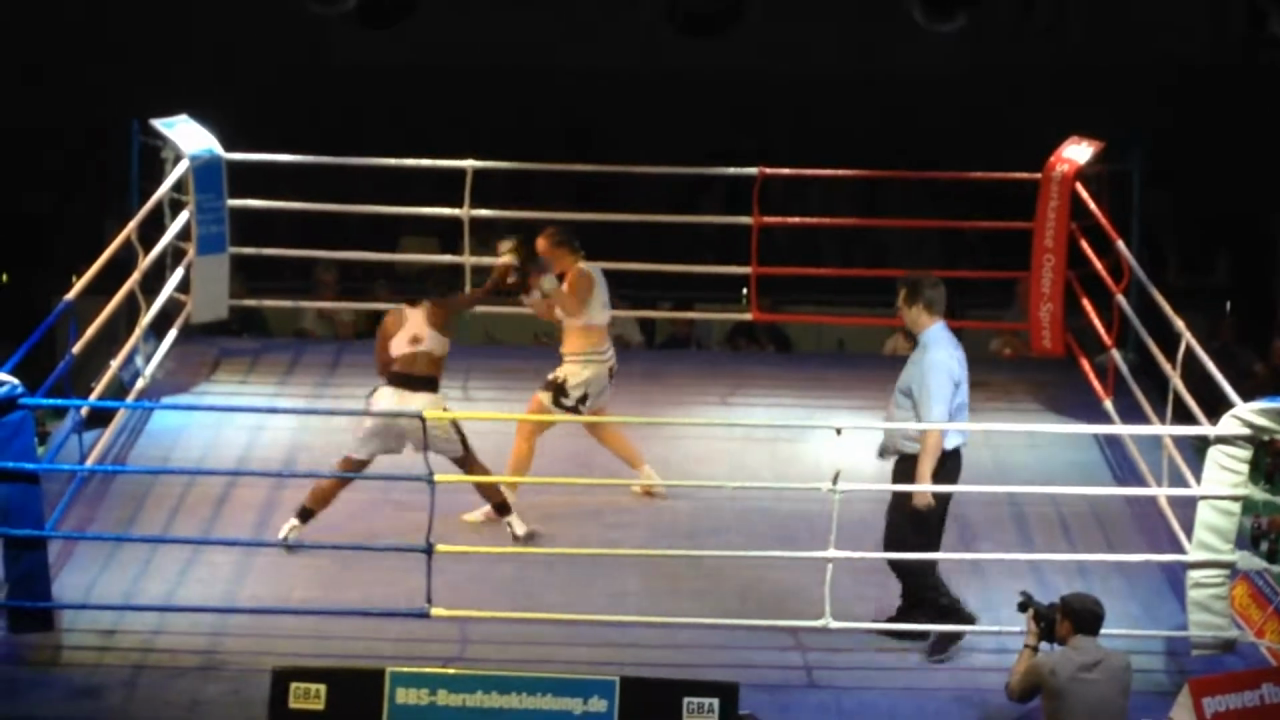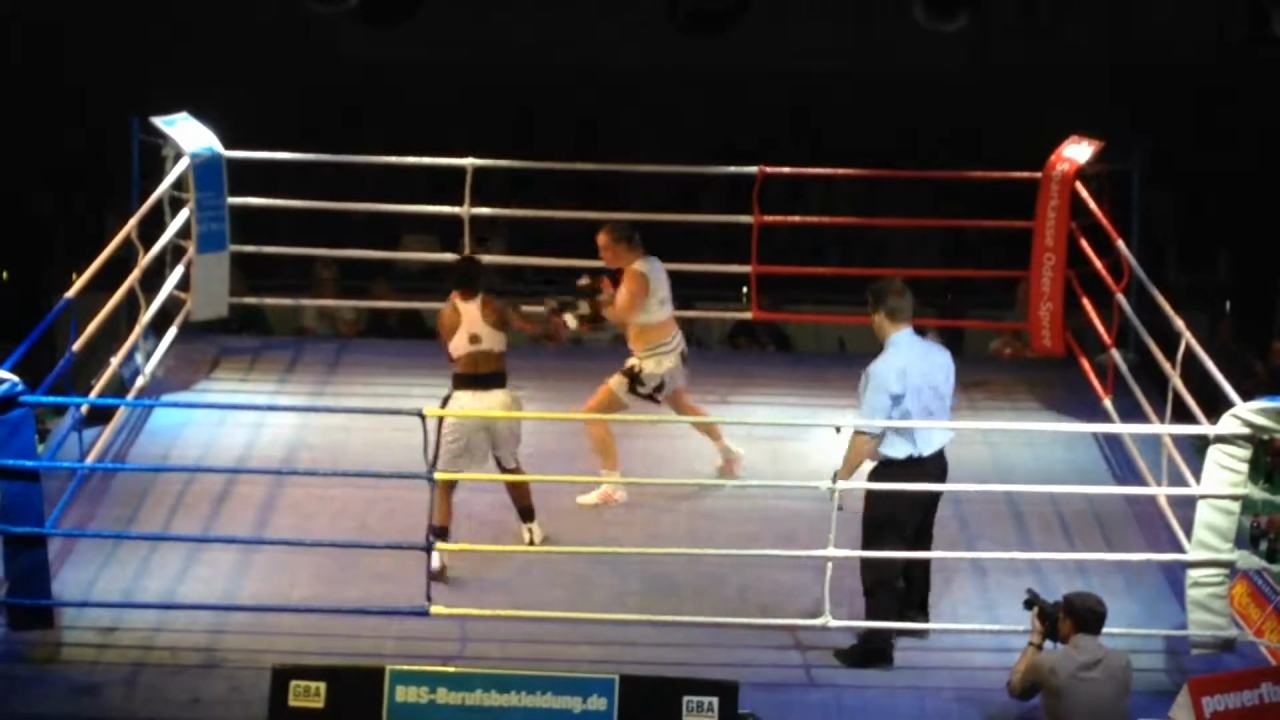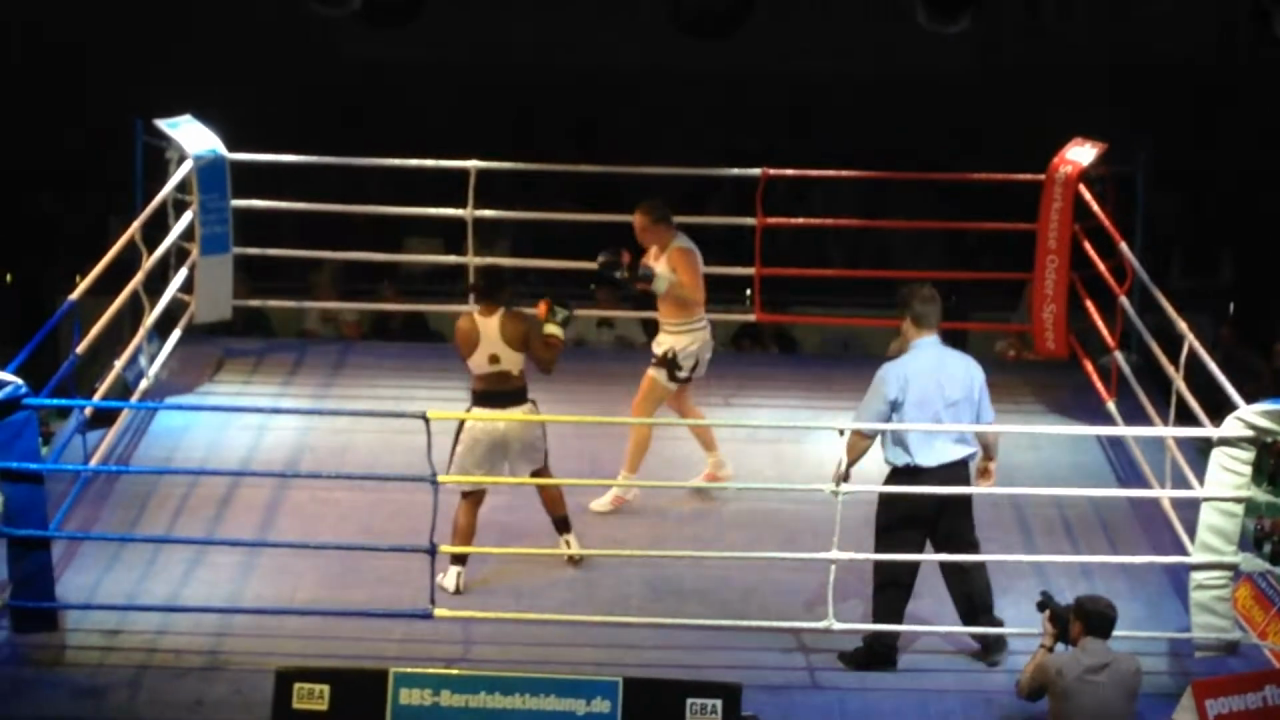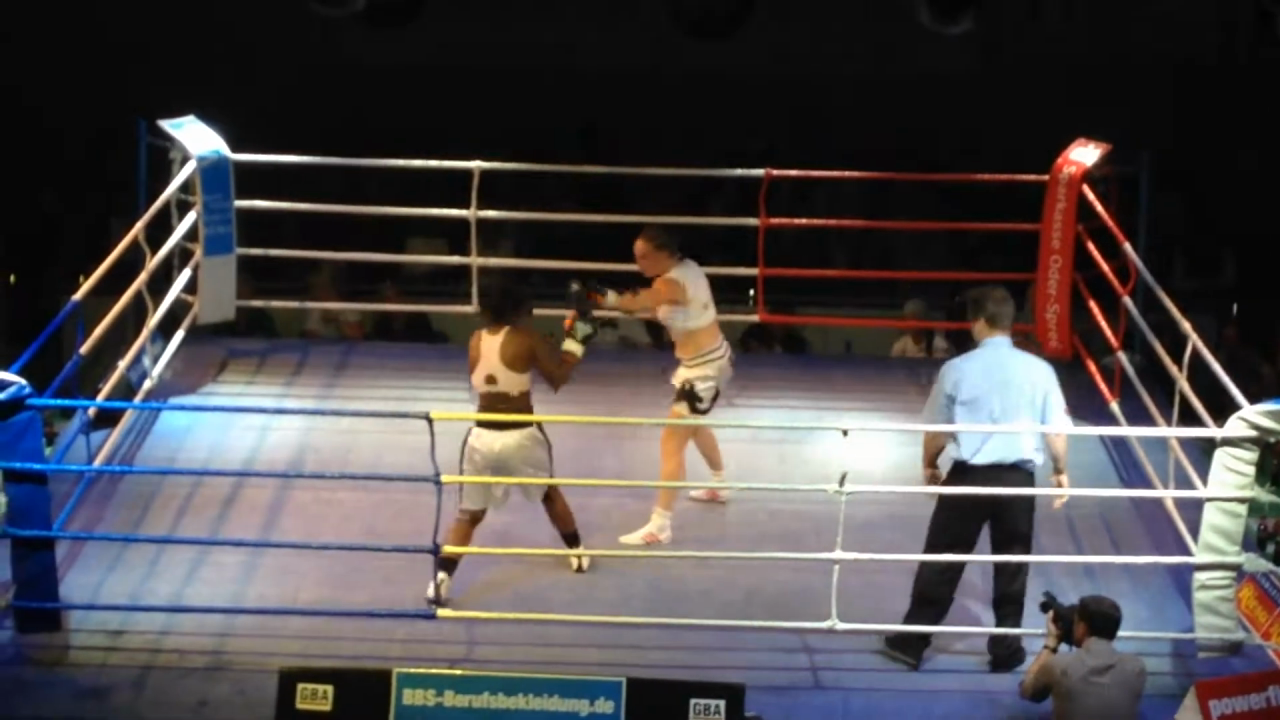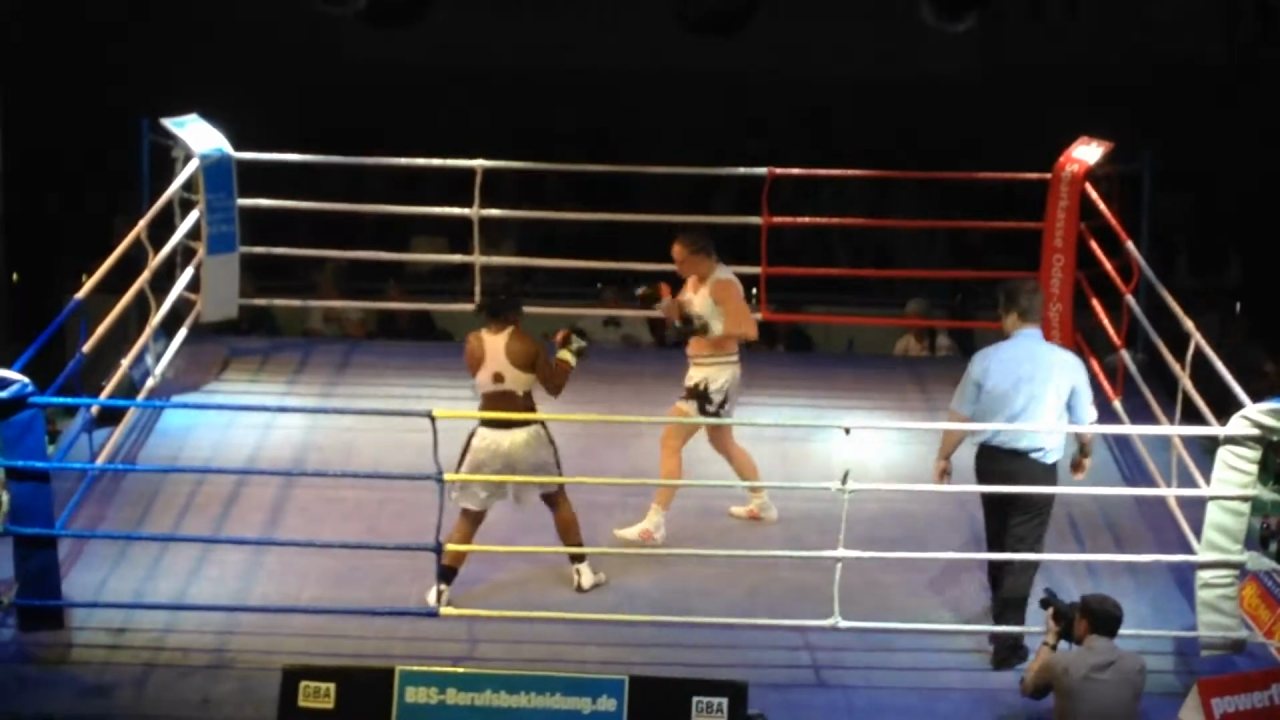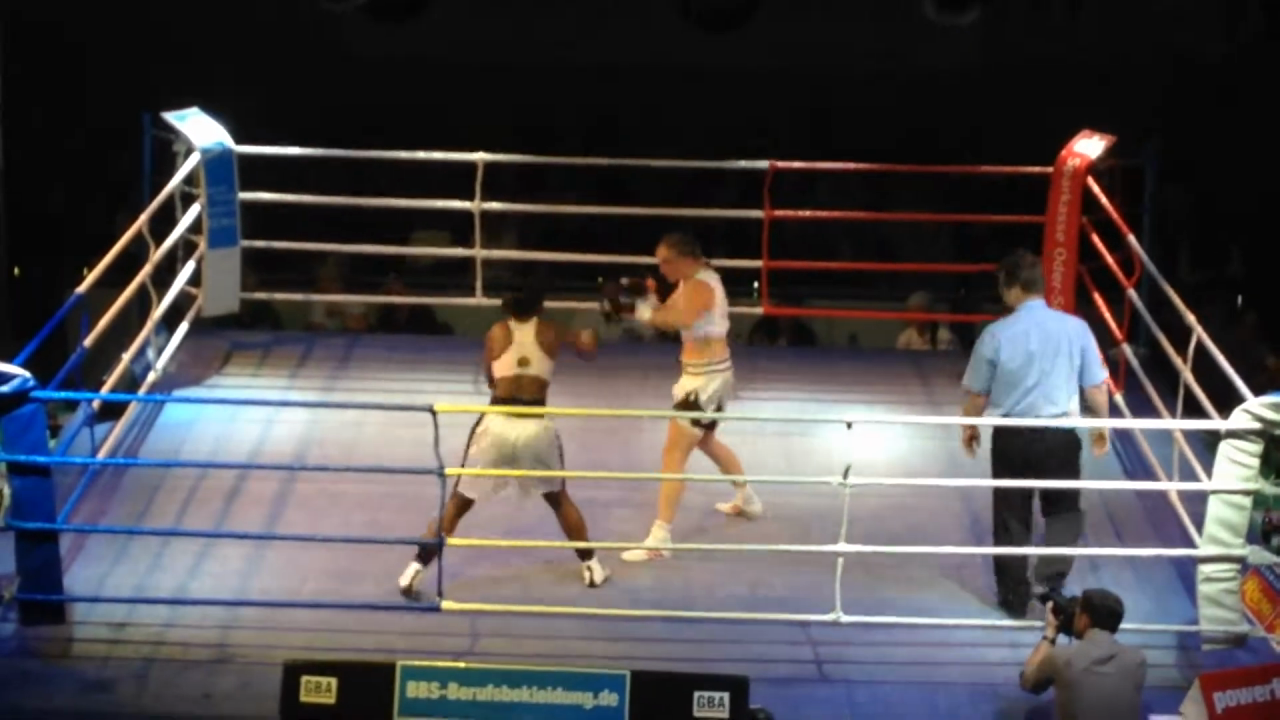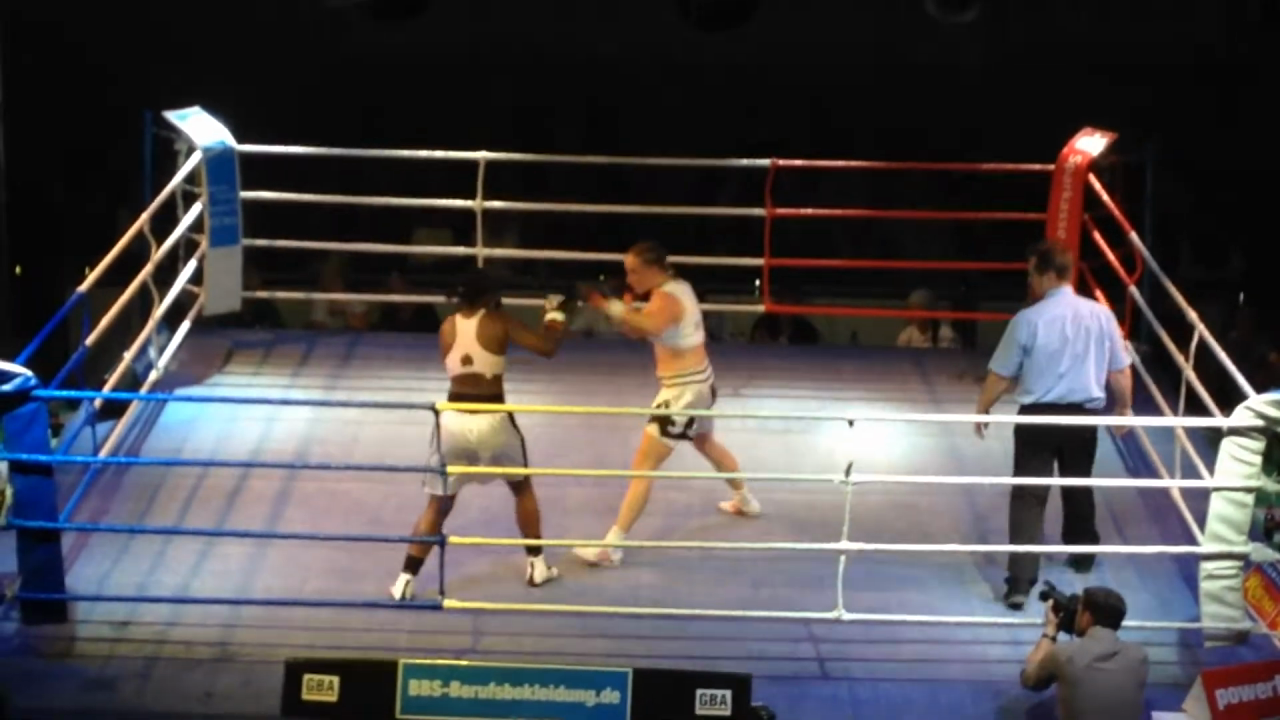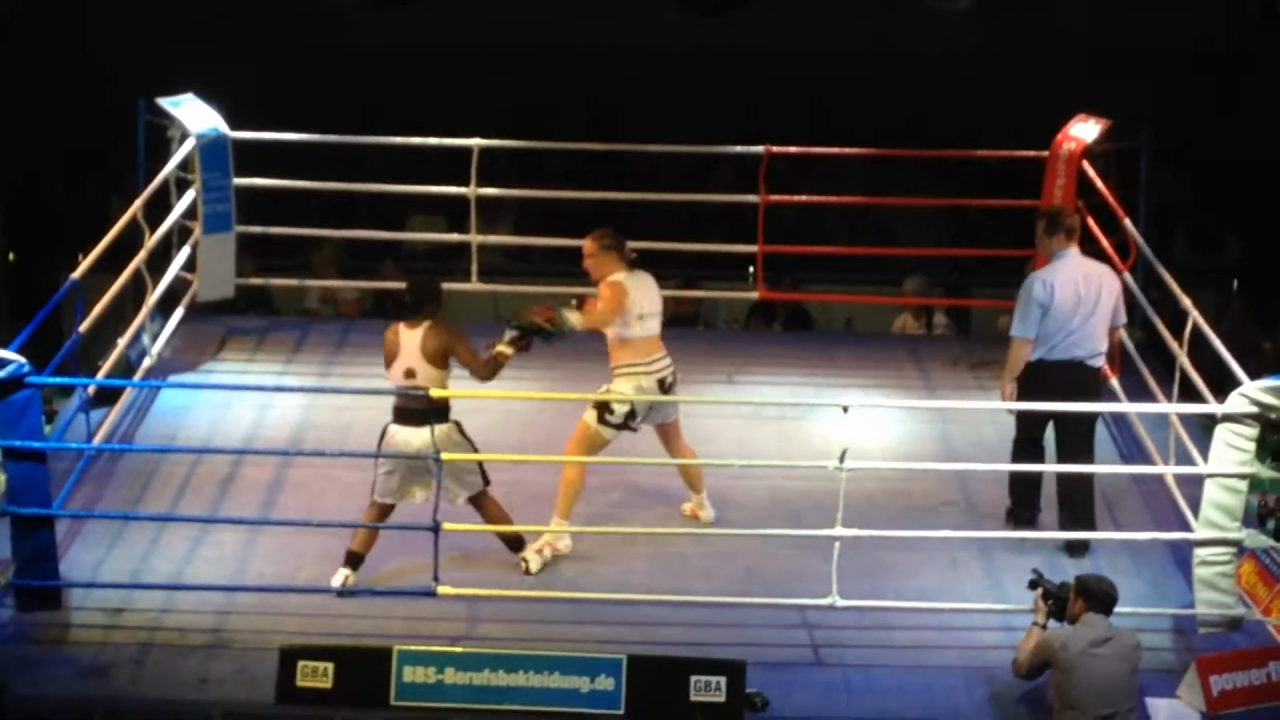
dt=0.4s
person 1, frame 1
left shoulder: (936, 356)
right shoulder: (937, 345)
left elbow: (935, 425)
left wrist: (923, 478)
right wrist: (892, 442)
left hip: (929, 464)
right hip: (918, 460)
left knee: (903, 546)
right knee: (918, 544)
left ankle: (951, 616)
right ankle: (915, 616)
person 1, frame 2
left shoulder: (884, 367)
right shoulder: (939, 354)
left elbow: (866, 433)
left wrist: (843, 477)
left hip: (900, 471)
right hip: (935, 462)
left knee: (882, 556)
right knee: (918, 544)
left ankle: (876, 644)
right ankle: (913, 612)
person 1, frame 3
left shoulder: (894, 372)
right shoulder: (969, 366)
left elbow: (863, 432)
right elbow: (986, 427)
left wrist: (846, 468)
right wrist: (988, 459)
left hip: (910, 481)
right hip: (956, 476)
left knee: (894, 567)
right knee: (964, 559)
left ankle: (880, 649)
right ankle: (991, 640)
person 1, frame 4
left shoulder: (956, 369)
right shoulder: (1039, 370)
left elbow: (936, 431)
right elbow: (1056, 433)
left wrist: (929, 465)
right wrist: (1061, 471)
left hip: (966, 478)
right hip: (1016, 480)
left knee: (941, 560)
right knee: (1012, 566)
left ankle: (912, 640)
right ankle: (1005, 649)
person 1, frame 5
left shoulder: (986, 358)
right shoulder: (1067, 363)
left elbow: (961, 417)
right elbow: (1084, 424)
left wrist: (943, 457)
right wrist: (1084, 455)
left hip: (992, 461)
right hip: (1037, 469)
left knee: (998, 542)
right knee: (1021, 554)
left ankle: (1002, 610)
right ankle: (1006, 644)
person 1, frame 6
left shoulder: (995, 334)
right shoulder: (1075, 328)
left elbow: (977, 392)
right elbow: (1096, 387)
left wrist: (969, 427)
right wrist: (1102, 427)
left hip: (1009, 436)
right hip: (1058, 435)
left knee: (1010, 518)
right knee: (1064, 510)
left ankle: (1013, 597)
right ankle: (1051, 577)
person 1, frame 7
left shoulder: (1028, 319)
right shoulder: (1101, 314)
left elbow: (1001, 375)
right elbow: (1120, 371)
left wrist: (982, 409)
right wrist: (1124, 407)
left hip: (1037, 418)
right hip: (1084, 417)
left knee: (1027, 498)
right knee: (1078, 488)
left ankle: (1021, 580)
right ankle: (1082, 553)
person 1, frame 8
left shoulder: (1041, 280)
right shoulder: (1107, 276)
left elbow: (1024, 339)
right elbow: (1115, 328)
left wrist: (1008, 380)
left hip: (1042, 374)
right hip: (1086, 375)
left knee: (1028, 446)
right knee: (1078, 456)
left ankle: (1023, 515)
right ankle: (1078, 535)
person 2, frame 1
left shoulder: (391, 319)
right shoulder: (444, 308)
left elbow: (383, 367)
right elbow: (487, 290)
right wrist: (505, 268)
left hip: (389, 398)
right hip: (425, 402)
left knee: (349, 467)
right knee: (467, 461)
left ankle: (295, 525)
right ankle: (512, 522)
person 2, frame 2
left shoulder: (446, 314)
right shoulder: (497, 306)
right elbow: (533, 329)
left hip: (463, 402)
right hip: (499, 399)
left knee: (444, 481)
right knee: (509, 465)
left ankle: (437, 552)
right ankle: (530, 528)
person 2, frame 3
left shoulder: (463, 325)
right shoulder: (519, 322)
right elbow: (547, 364)
right wrist: (555, 326)
left hip: (482, 416)
right hip: (520, 412)
left knee: (470, 498)
right knee: (542, 474)
left ankle: (455, 573)
right ankle: (569, 542)
person 2, frame 4
left shoulder: (476, 341)
right shoulder: (526, 339)
right elbow: (557, 380)
right wrist: (576, 340)
left hip: (483, 436)
right hip: (522, 434)
left knee: (469, 515)
right knee: (550, 494)
left ankle: (440, 578)
right ankle: (577, 554)
person 2, frame 5
left shoulder: (472, 342)
right shoulder: (527, 342)
right elbow: (554, 388)
right wrist: (568, 353)
left hip: (488, 436)
right hip: (527, 434)
left knee: (469, 517)
right knee: (557, 499)
left ankle: (441, 588)
right ankle: (582, 571)
person 2, frame 6
left shoulder: (497, 332)
right shoulder: (551, 331)
left elbow: (492, 380)
right elbow: (587, 350)
right wrist: (586, 337)
left hip: (498, 424)
right hip: (536, 426)
left knee: (458, 504)
right knee: (559, 498)
left ankle: (415, 571)
right ankle: (591, 567)
person 2, frame 7
left shoulder: (447, 326)
right shoulder: (499, 322)
right elbow: (547, 347)
right wrist: (557, 312)
left hip: (453, 421)
right hip: (493, 421)
left knee: (437, 505)
right knee: (522, 489)
left ankle: (406, 580)
right ankle: (536, 565)
person 2, frame 8
left shoulder: (391, 335)
right shoulder: (446, 335)
right elbow: (484, 373)
right wrist: (507, 346)
left hip: (399, 432)
right hip: (439, 432)
left knee: (379, 508)
right knee: (481, 498)
left ankle: (345, 573)
right ankle: (527, 557)
person 3, frame 1
left shoulder: (581, 274)
right shoulder: (582, 272)
left elbow: (571, 310)
right elbow: (553, 313)
left wrist: (543, 279)
right wrist: (532, 294)
left hip: (582, 368)
right hip: (599, 363)
left knee: (526, 431)
right knee: (598, 426)
right ankle: (649, 479)
person 3, frame 2
left shoulder: (636, 274)
right shoulder: (647, 263)
left elbow: (625, 315)
right elbow: (632, 301)
right wrist: (605, 293)
left hip: (654, 363)
right hip: (673, 350)
left knee: (592, 414)
right knee: (681, 404)
left ankle: (611, 487)
right ankle: (727, 454)
person 3, frame 3
left shoulder: (682, 251)
right shoulder: (658, 247)
left elbow: (696, 296)
right elbow: (642, 277)
left wrist: (657, 281)
right wrist: (619, 268)
left hip: (684, 340)
right hip: (677, 336)
left knee: (641, 410)
right knee: (680, 403)
left ankle: (624, 488)
right ankle: (717, 466)
person 3, frame 4
left shoulder: (671, 283)
right shoulder: (687, 268)
left elbow: (636, 303)
left wrist: (602, 296)
left hip: (702, 369)
right hip: (714, 358)
left knee: (672, 442)
right knee: (693, 424)
left ankle: (659, 526)
right ankle: (719, 485)
person 3, frame 5
left shoulder: (723, 283)
right shoulder: (695, 279)
left elbow: (749, 330)
right elbow: (679, 315)
left wrist: (708, 326)
right wrist: (662, 301)
left hip: (715, 373)
right hip: (707, 371)
left knee: (670, 443)
right knee: (723, 441)
left ankle: (653, 524)
right ankle: (762, 504)
person 3, frame 6
left shoulder: (701, 286)
right shoulder: (688, 281)
left elbow: (680, 319)
right elbow: (663, 317)
left wrist: (639, 309)
right wrist: (649, 298)
left hip: (707, 378)
right hip: (706, 375)
left knee: (673, 456)
right knee: (707, 441)
left ankle: (660, 539)
right ankle: (746, 499)
person 3, frame 7
left shoulder: (667, 297)
right shoulder: (664, 291)
left elbow: (650, 326)
right elbow: (640, 327)
left wrist: (610, 307)
right wrist: (623, 310)
left hip: (684, 391)
right hip: (697, 384)
left knee: (643, 466)
right knee: (707, 444)
left ankle: (611, 546)
right ankle: (745, 499)
person 3, frame 8
left shoulder: (612, 286)
right shoulder: (644, 280)
left elbow: (605, 317)
left wrist: (563, 317)
right wrist: (586, 312)
left hip: (632, 384)
right hip: (661, 375)
left knee: (575, 454)
right knee: (674, 442)
left ankle: (558, 536)
right ankle: (702, 506)
